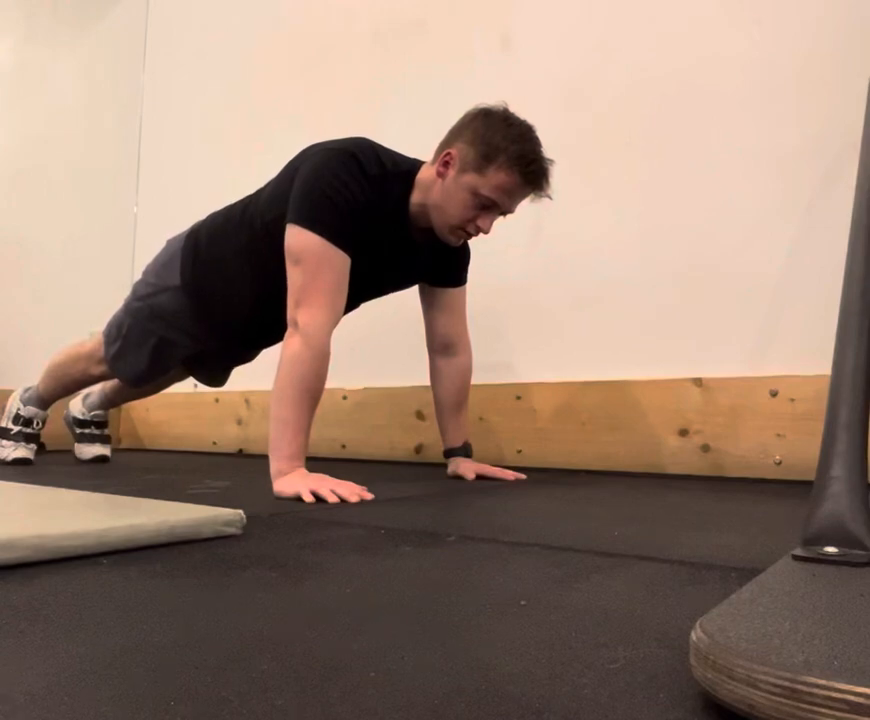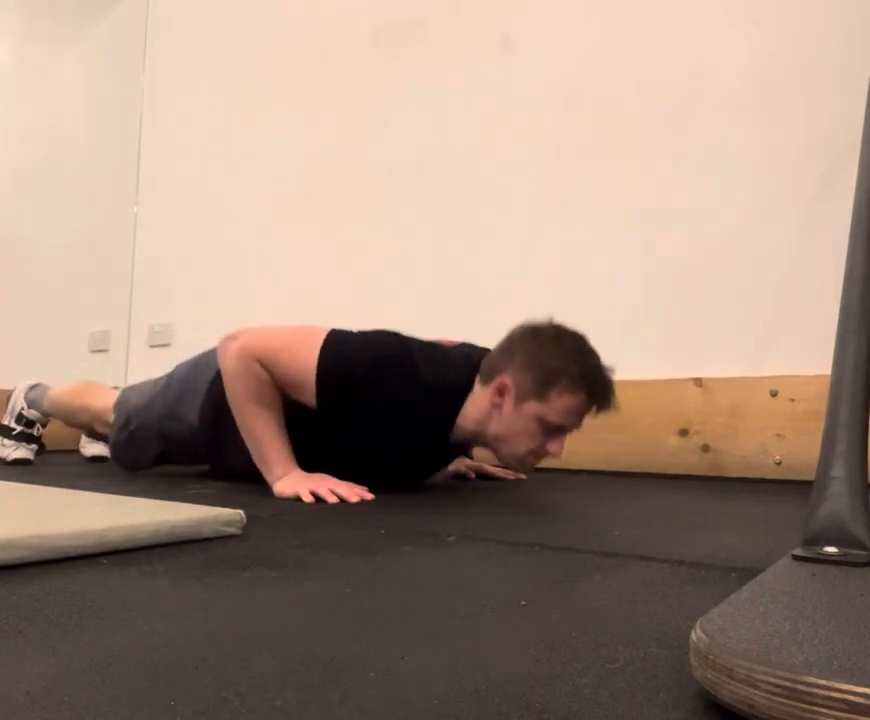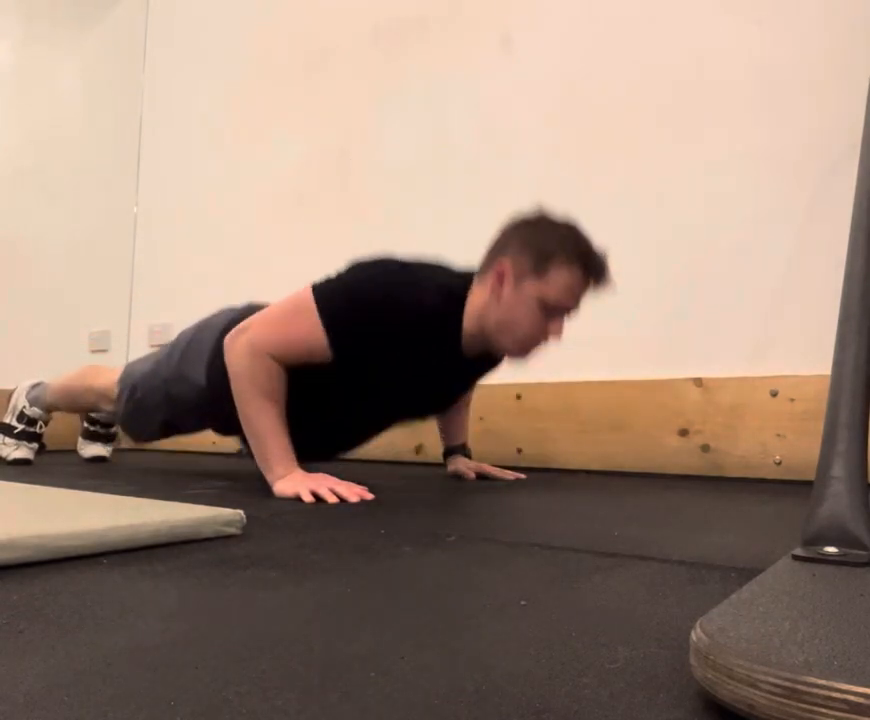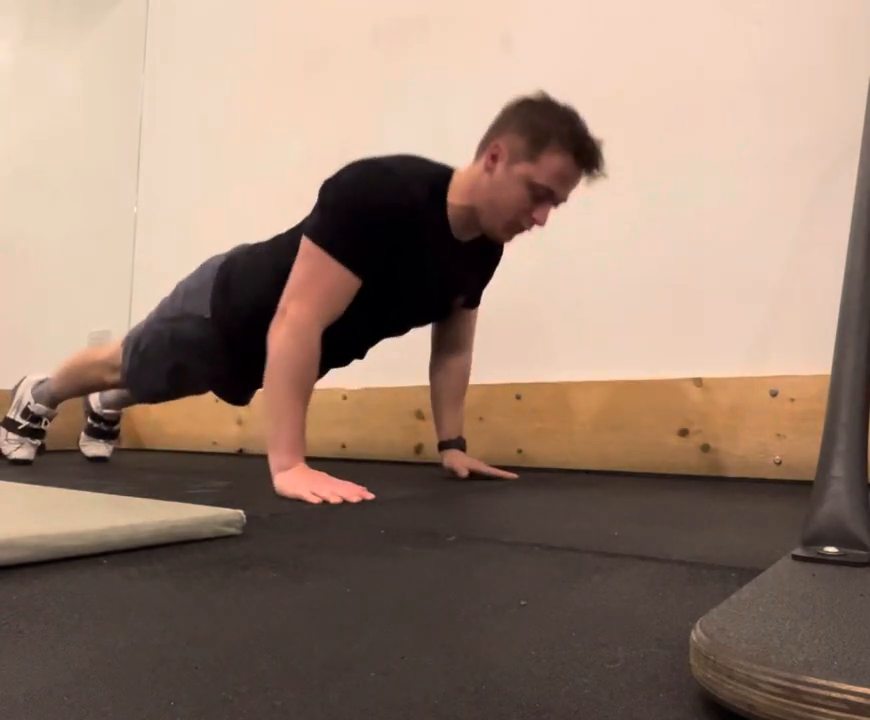
dt=1s
person 1, frame 1
left shoulder: (447, 238)
right shoulder: (342, 177)
left elbow: (449, 348)
right elbow: (309, 328)
left wrist: (458, 452)
right wrist: (287, 469)
left hip: (245, 321)
right hip: (193, 282)
left knee: (154, 379)
right knee: (110, 359)
left ankle: (91, 411)
person 1, frame 2
left shoulder: (474, 378)
right shoulder: (394, 380)
right elbow: (241, 349)
left wrist: (460, 455)
right wrist: (284, 473)
left hip: (271, 397)
right hip: (216, 403)
right knee: (121, 421)
person 1, frame 3
left shoulder: (485, 335)
right shoulder: (396, 299)
left elbow: (450, 378)
right elbow: (247, 345)
left wrist: (457, 452)
right wrist: (284, 473)
left hip: (262, 362)
right hip: (222, 364)
right knee: (122, 396)
left ankle: (97, 422)
person 1, frame 4
left shoulder: (483, 243)
right shoulder: (380, 194)
left elbow: (453, 342)
right elbow: (295, 326)
left wrist: (452, 445)
right wrist: (287, 466)
left hip: (269, 342)
right hip: (224, 305)
right knee: (128, 368)
left ankle: (106, 408)
